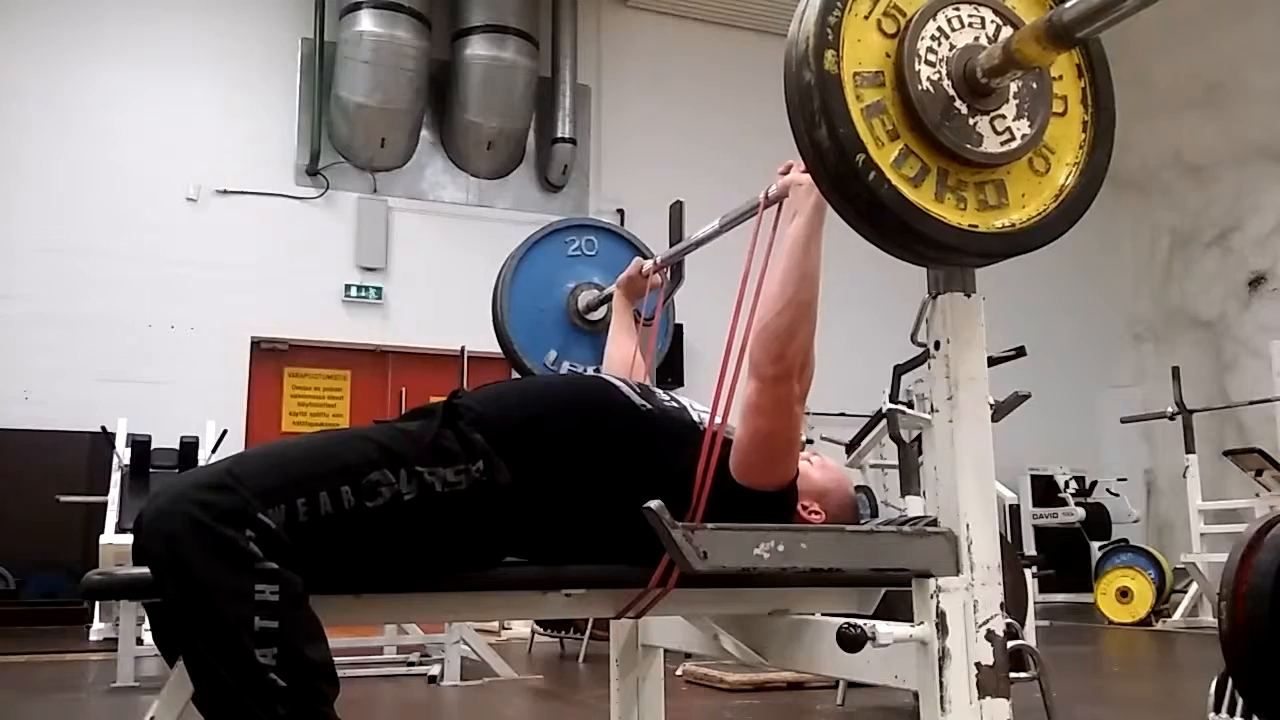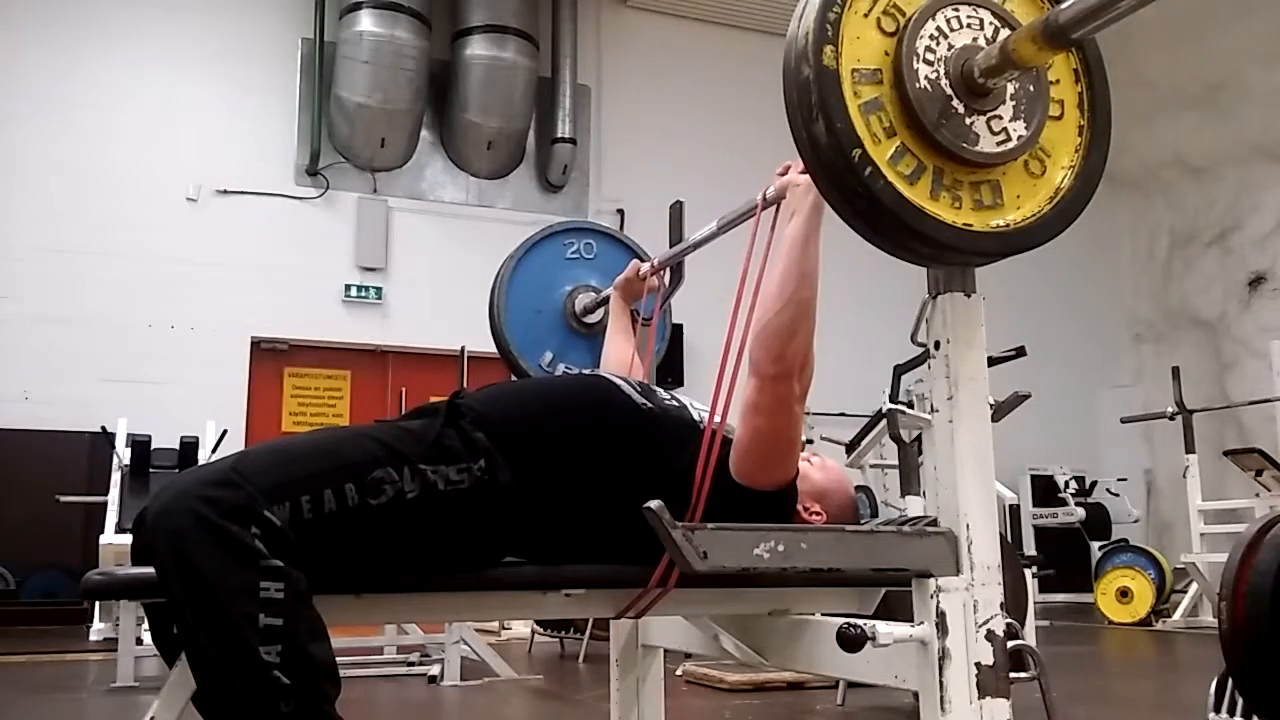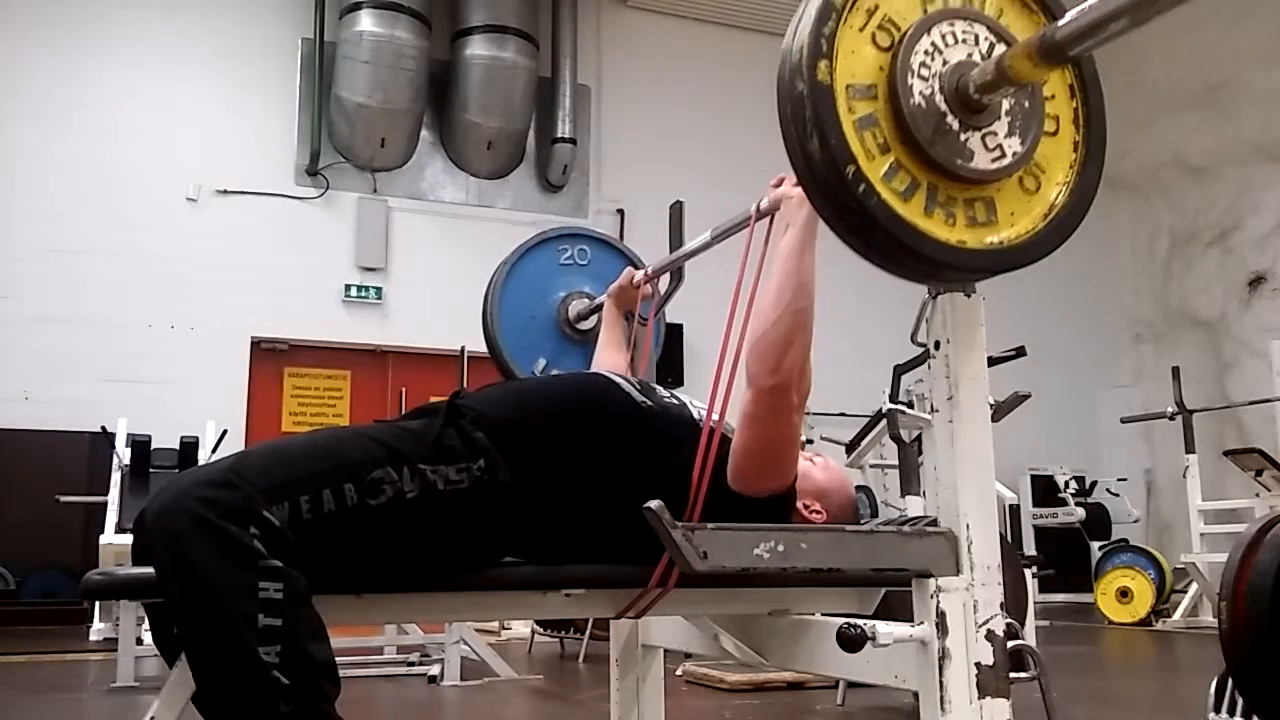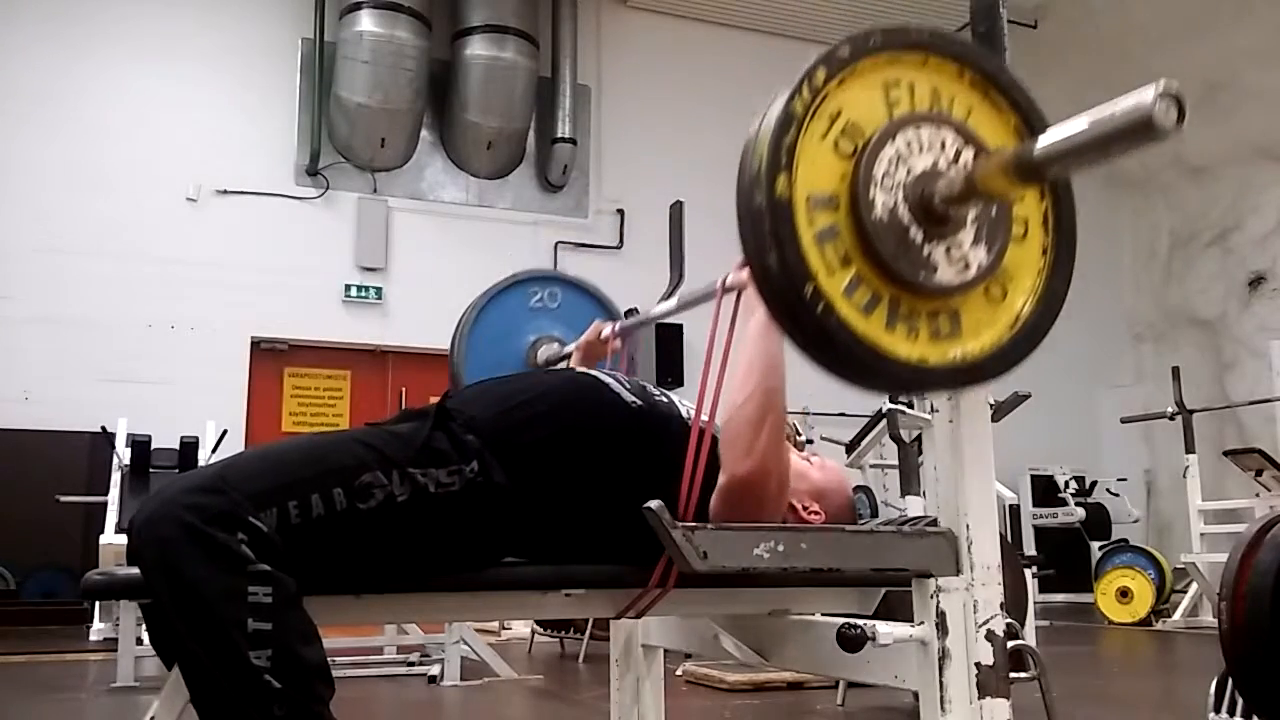
dt=0.5s
person 1, frame 1
left shoulder: (748, 498)
right shoulder: (691, 457)
left elbow: (778, 370)
right elbow: (622, 404)
left wrist: (806, 208)
right wrist: (625, 303)
left knee: (205, 517)
right knee: (183, 517)
person 1, frame 2
left shoulder: (751, 492)
right shoulder: (700, 461)
left elbow: (778, 371)
right elbow: (621, 405)
left wrist: (803, 208)
right wrist: (621, 306)
left knee: (210, 512)
right knee: (183, 518)
person 1, frame 3
left shoulder: (749, 500)
right shoulder: (695, 460)
left elbow: (774, 384)
right elbow: (605, 408)
left wrist: (799, 219)
right wrist: (614, 313)
left knee: (206, 512)
right knee: (185, 517)
person 1, frame 4
left shoulder: (746, 512)
right shoulder: (685, 466)
left elbow: (747, 461)
left wrist: (764, 300)
right wrist: (583, 364)
left knee: (198, 520)
right knee: (176, 524)
